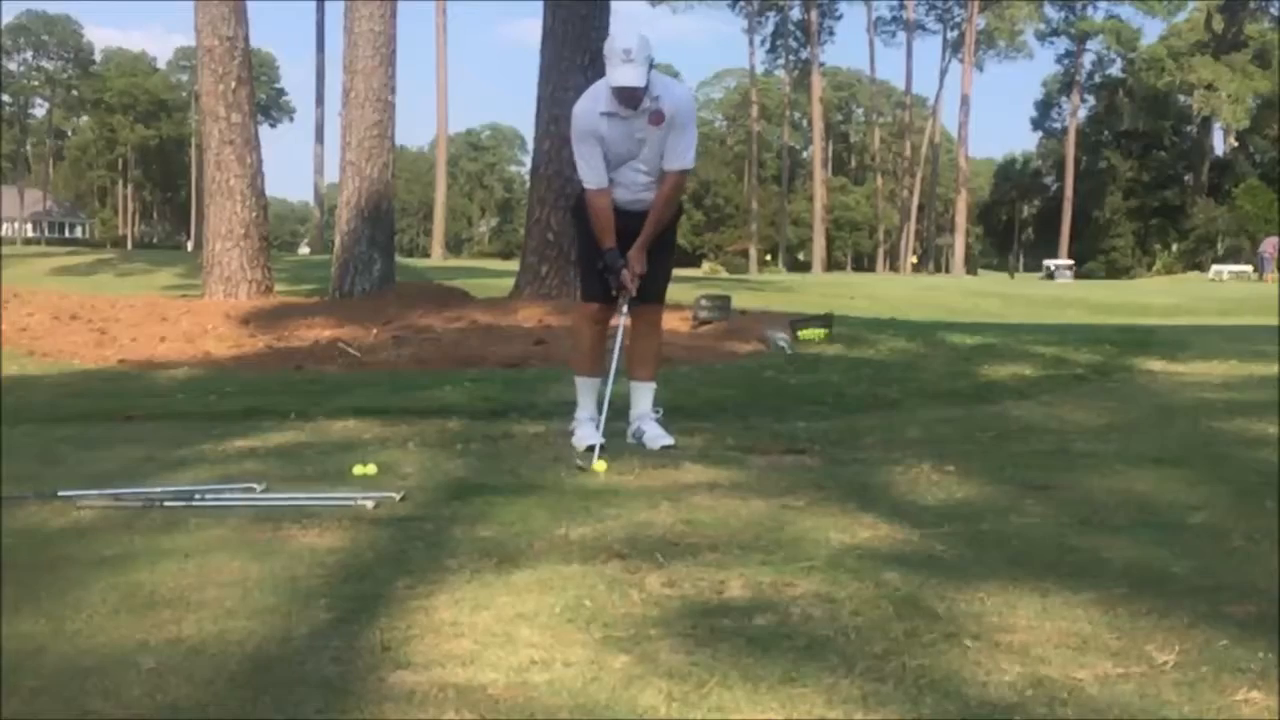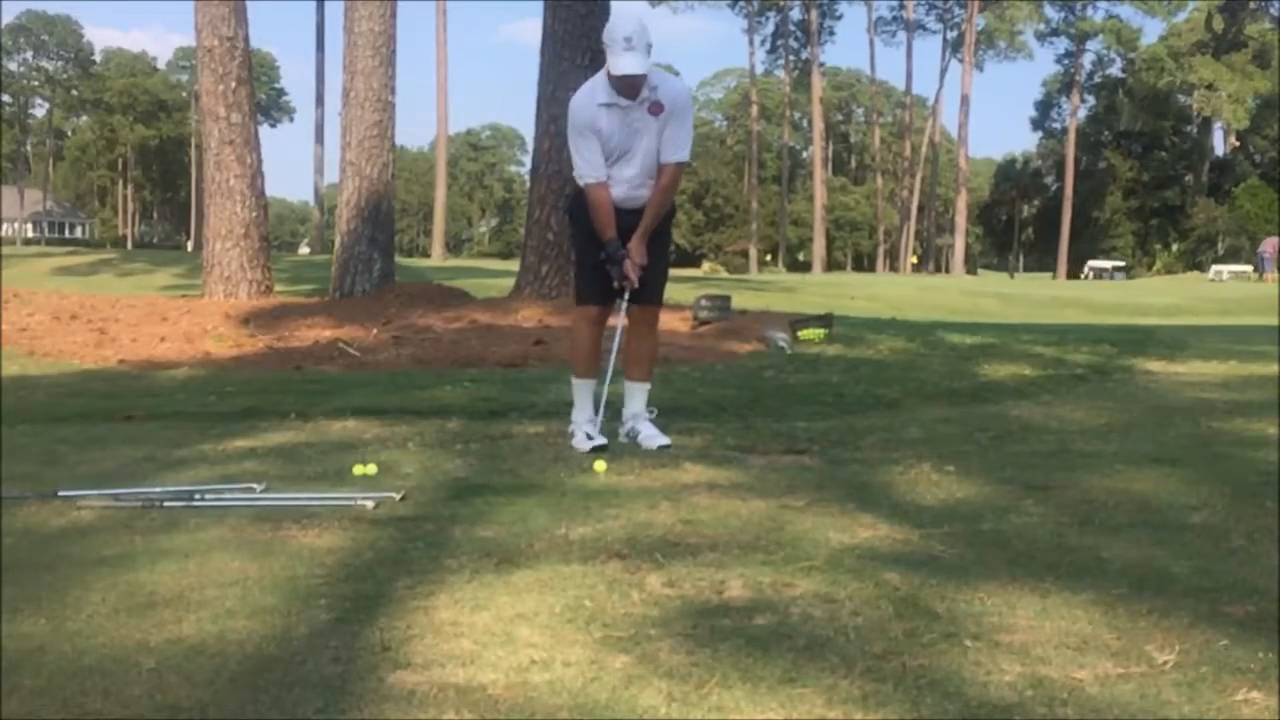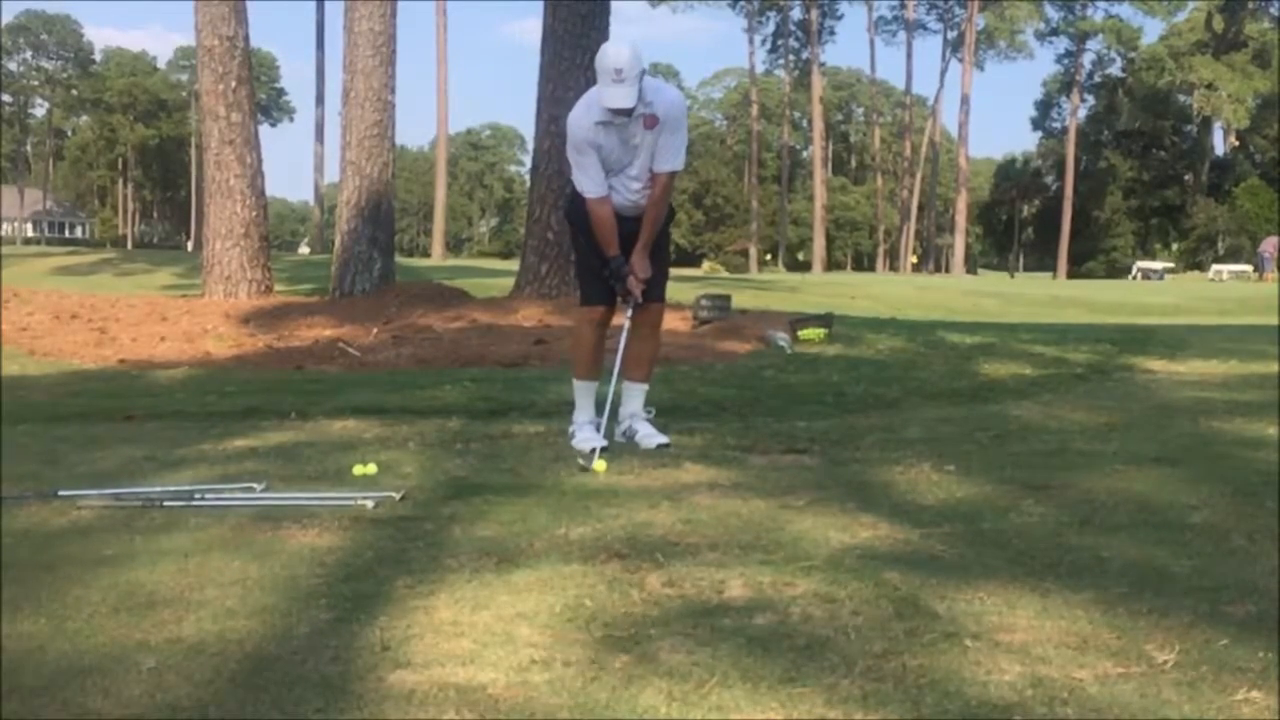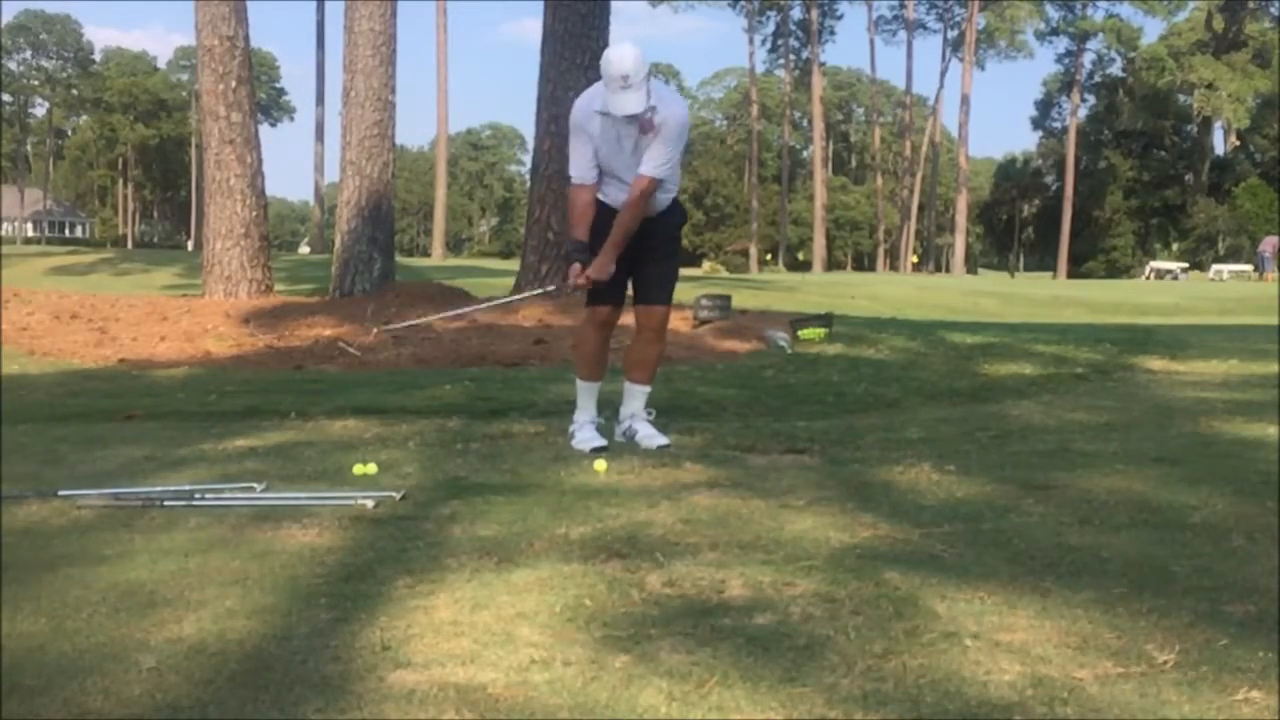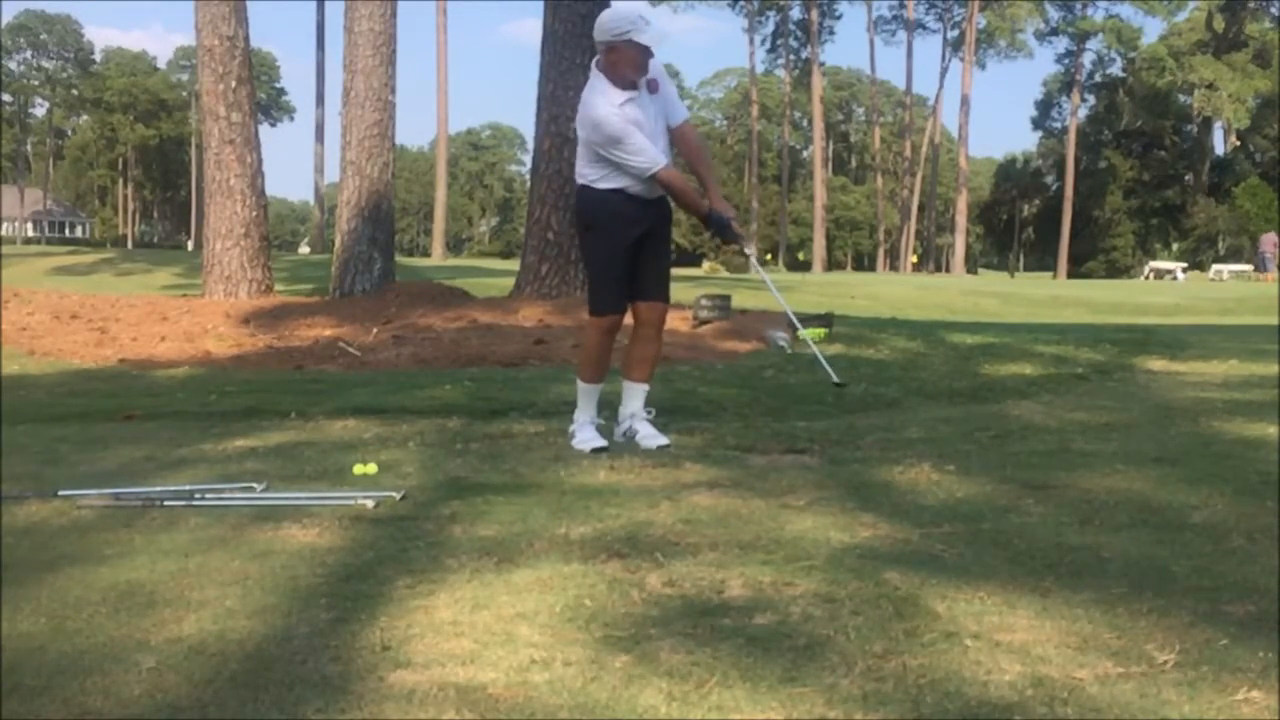
dt=1s
person 1, frame 1
left shoulder: (678, 100)
right shoulder: (587, 110)
left elbow: (674, 179)
right elbow: (597, 191)
left wrist: (640, 247)
right wrist: (612, 257)
left hip: (655, 215)
right hip: (602, 214)
left knee: (648, 314)
right knee: (593, 312)
left ankle: (643, 416)
right ankle: (585, 417)
person 1, frame 2
left shoulder: (675, 94)
right shoulder: (584, 103)
left elbow: (670, 172)
right elbow: (594, 183)
left wrist: (640, 239)
right wrist: (613, 251)
left hip: (650, 213)
right hip: (596, 213)
left knee: (645, 315)
right knee: (591, 312)
left ankle: (636, 417)
right ankle: (583, 418)
person 1, frame 3
left shoulder: (670, 103)
right shoulder: (581, 120)
left elbow: (662, 183)
right elbow: (597, 199)
left wrist: (641, 253)
right wrist: (618, 265)
left hip: (649, 215)
right hip: (595, 216)
left knee: (650, 312)
right knee: (595, 312)
left ankle: (632, 416)
right ankle: (583, 419)
person 1, frame 4
left shoulder: (672, 111)
right shoulder: (585, 109)
left elbow: (643, 191)
right elbow: (583, 186)
left wrist: (609, 256)
right wrist: (579, 250)
left hip: (658, 217)
right hip: (607, 212)
left knee: (655, 318)
right knee: (601, 314)
left ankle: (632, 416)
right ankle: (584, 418)
person 1, frame 5
left shoulder: (651, 71)
right shoulder: (602, 112)
left elbow: (684, 134)
right elbow: (665, 174)
left wrist: (716, 196)
right wrist: (709, 218)
left hip: (651, 206)
right hip: (608, 211)
left knee: (652, 315)
right knee: (607, 318)
left ankle: (632, 416)
right ankle: (584, 419)
